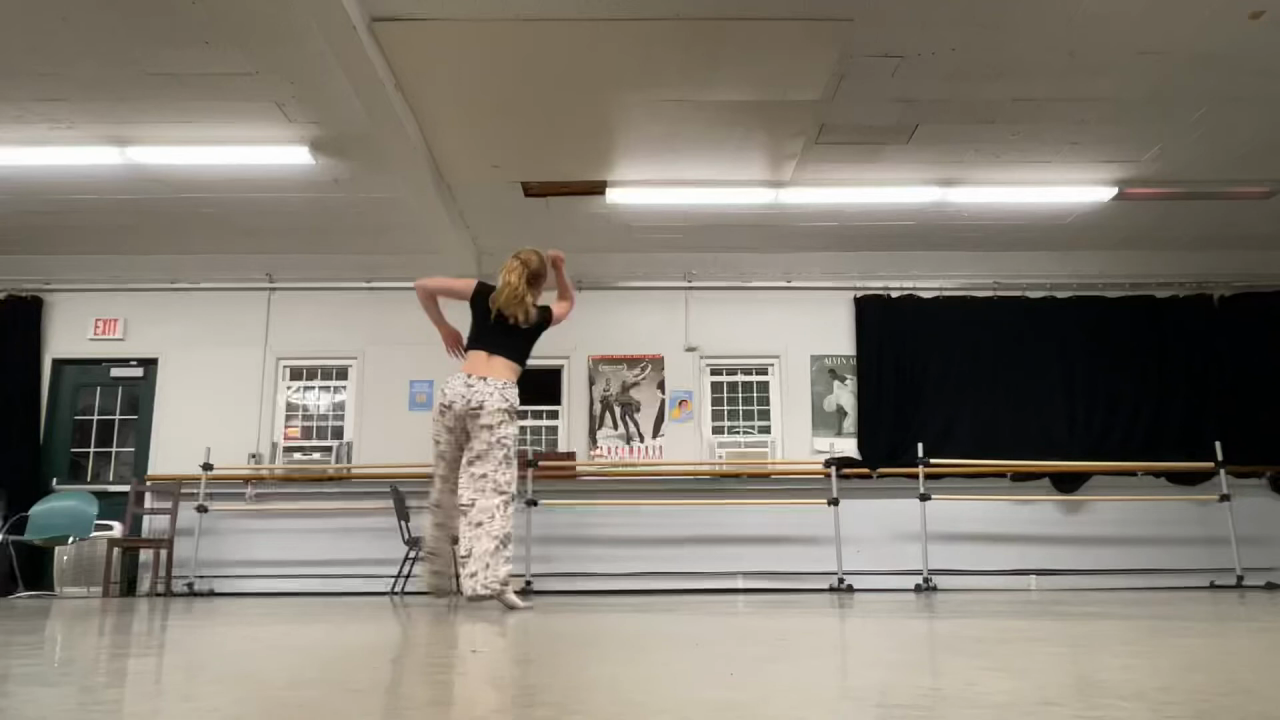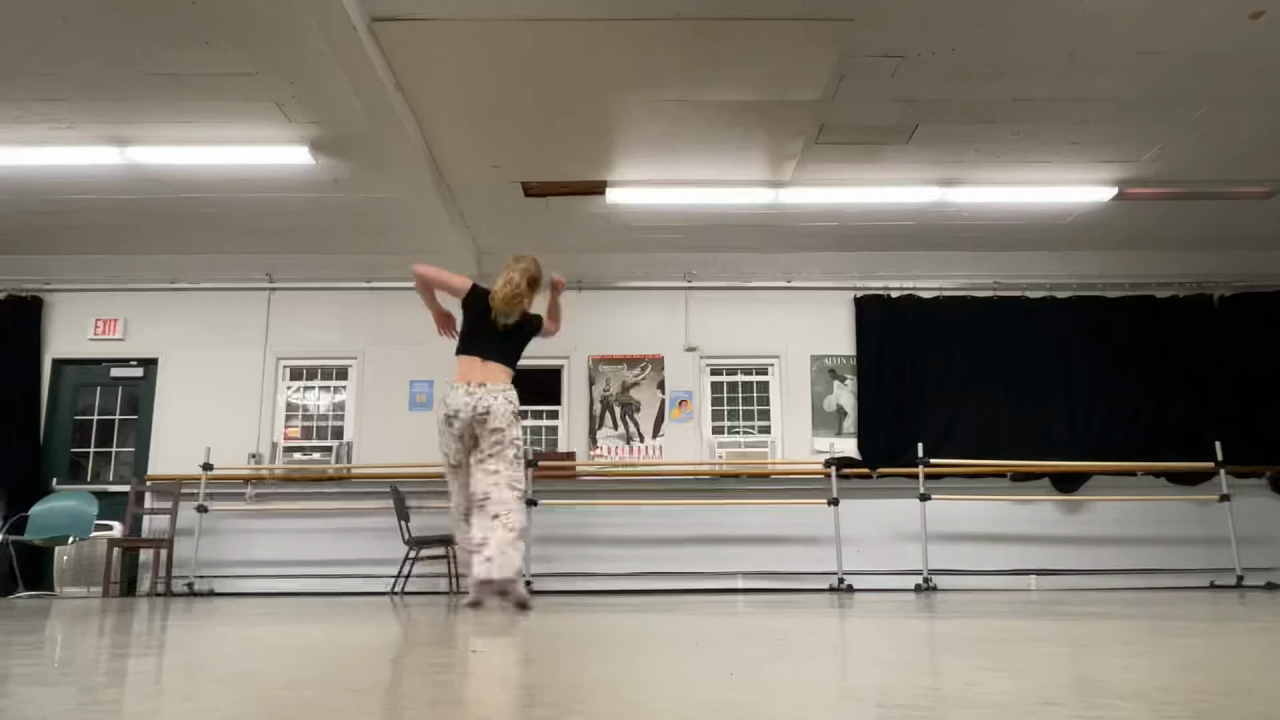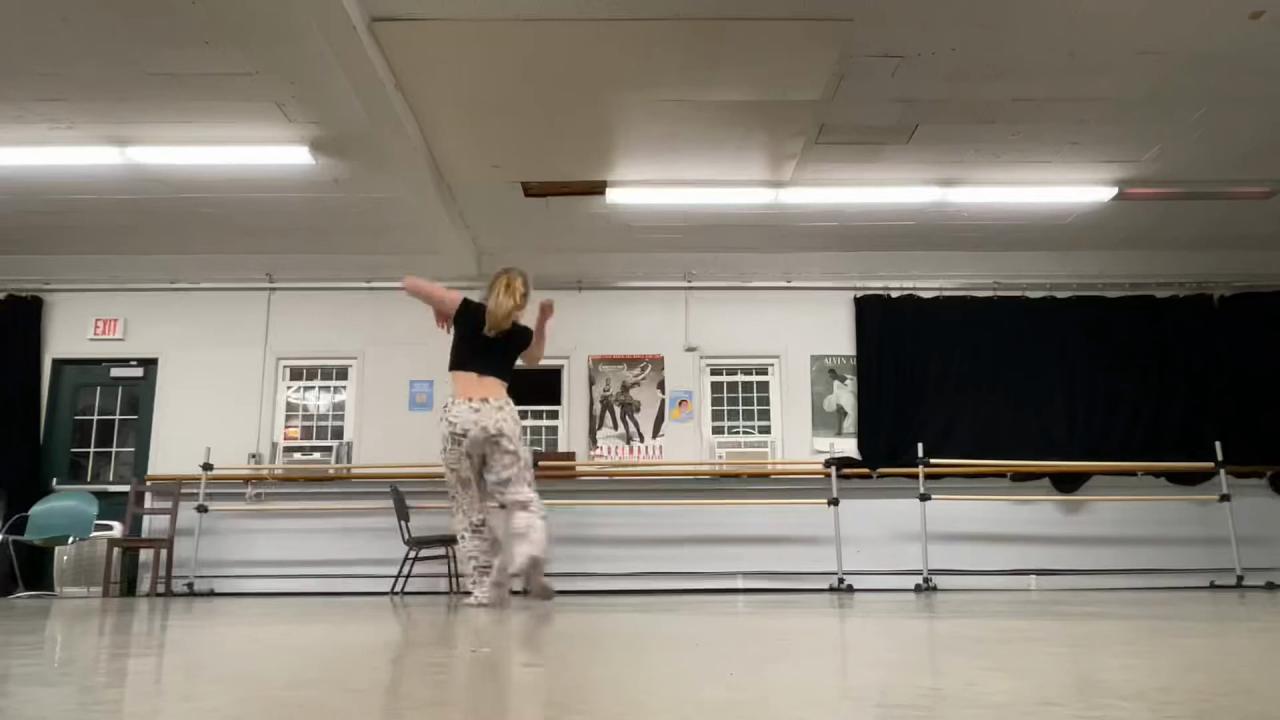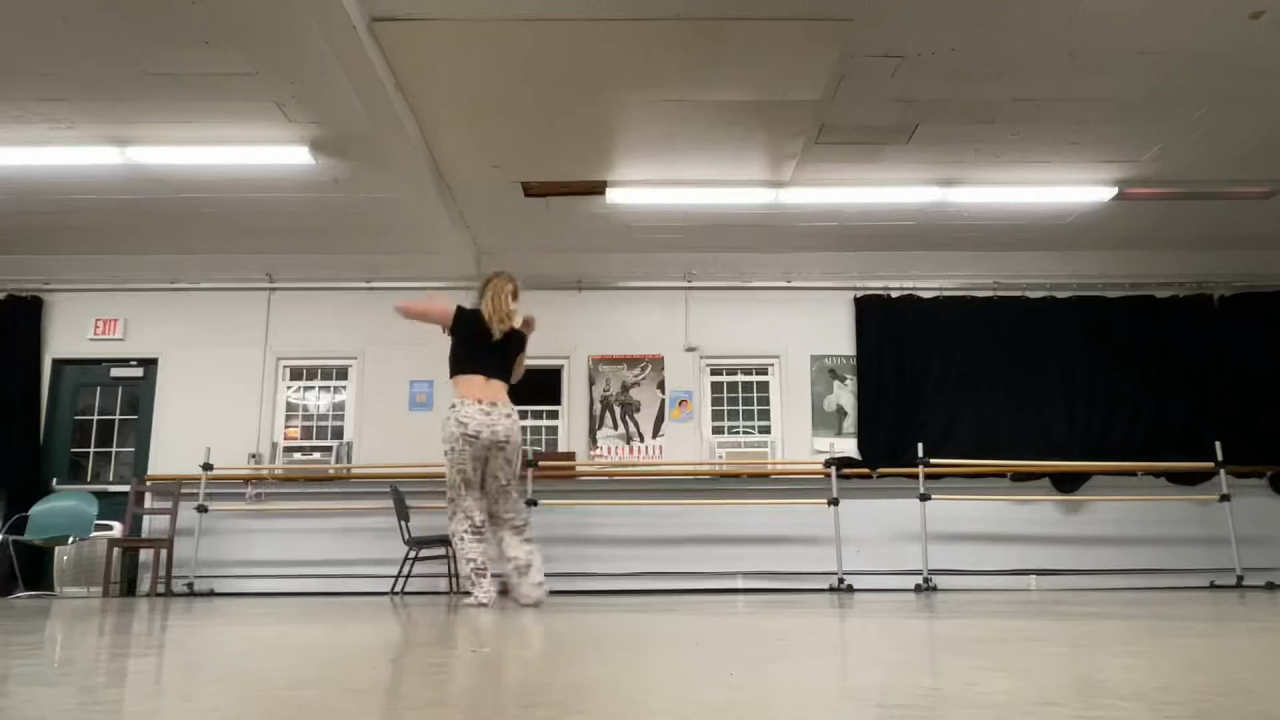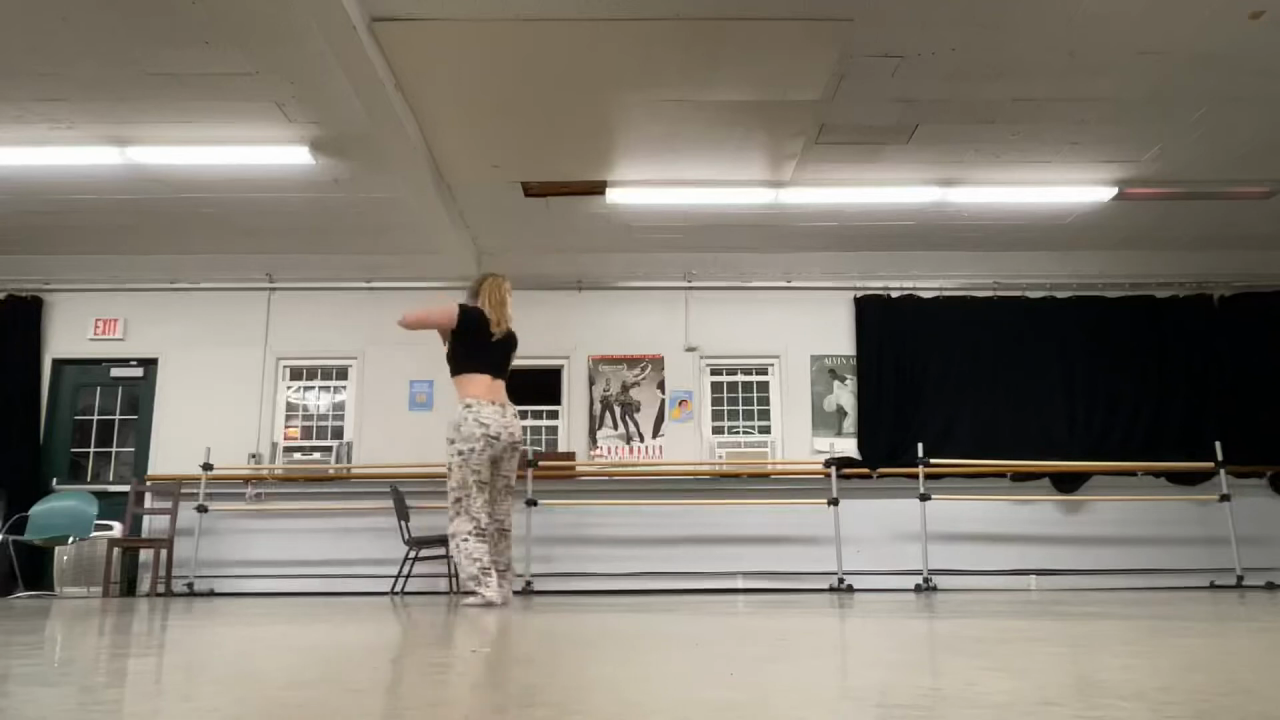
dt=0.1s
person 1, frame 1
left shoulder: (484, 294)
right shoulder: (540, 316)
left elbow: (424, 287)
right elbow: (567, 304)
left wrist: (444, 329)
right wrist: (561, 270)
left hip: (457, 390)
right hip: (497, 396)
left knee: (447, 488)
right knee: (492, 490)
left ankle: (438, 572)
right ankle: (488, 579)
person 1, frame 2
left shoulder: (477, 297)
right shoulder: (530, 321)
left elbow: (420, 272)
right elbow: (554, 326)
left wrist: (438, 312)
right wrist: (556, 295)
left hip: (459, 400)
right hip: (498, 402)
left knee: (467, 496)
right knee: (502, 492)
left ankle: (483, 581)
right ankle: (499, 572)
person 1, frame 3
left shoulder: (468, 311)
right shoulder: (522, 332)
left elbow: (411, 284)
right elbow: (535, 356)
left wrist: (439, 309)
right wrist: (543, 323)
left hip: (458, 415)
right hip: (500, 414)
left knee: (470, 507)
right knee: (520, 497)
left ankle: (483, 587)
right ankle: (527, 559)
person 1, frame 4
left shoulder: (464, 317)
right shoulder: (516, 338)
left elbow: (403, 307)
left wrist: (440, 316)
left hip: (465, 418)
right hip: (504, 419)
left knee: (466, 509)
right knee: (506, 509)
left ankle: (481, 588)
right ankle: (528, 583)
person 1, frame 5
left shoulder: (466, 315)
right shoulder: (509, 337)
left elbow: (406, 320)
left wrist: (446, 333)
left hip: (472, 417)
right hip: (506, 418)
left knee: (464, 508)
right knee: (495, 510)
left ankle: (483, 586)
right ankle: (499, 584)
